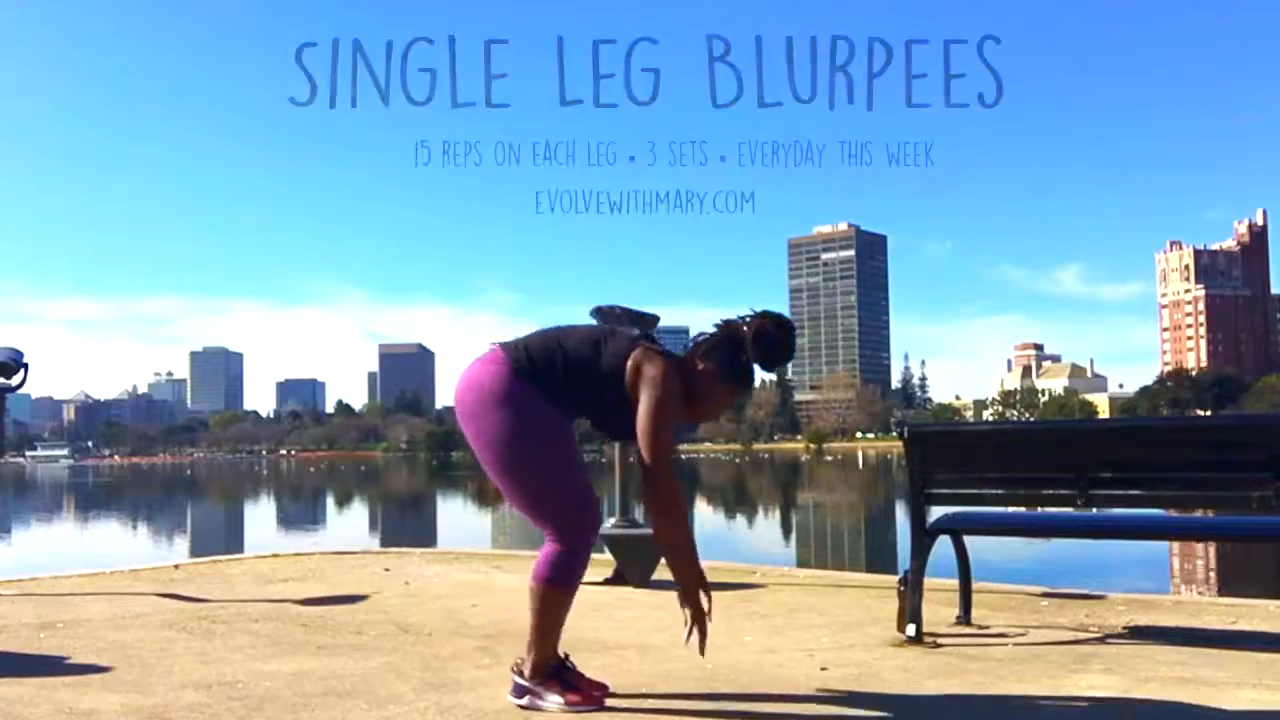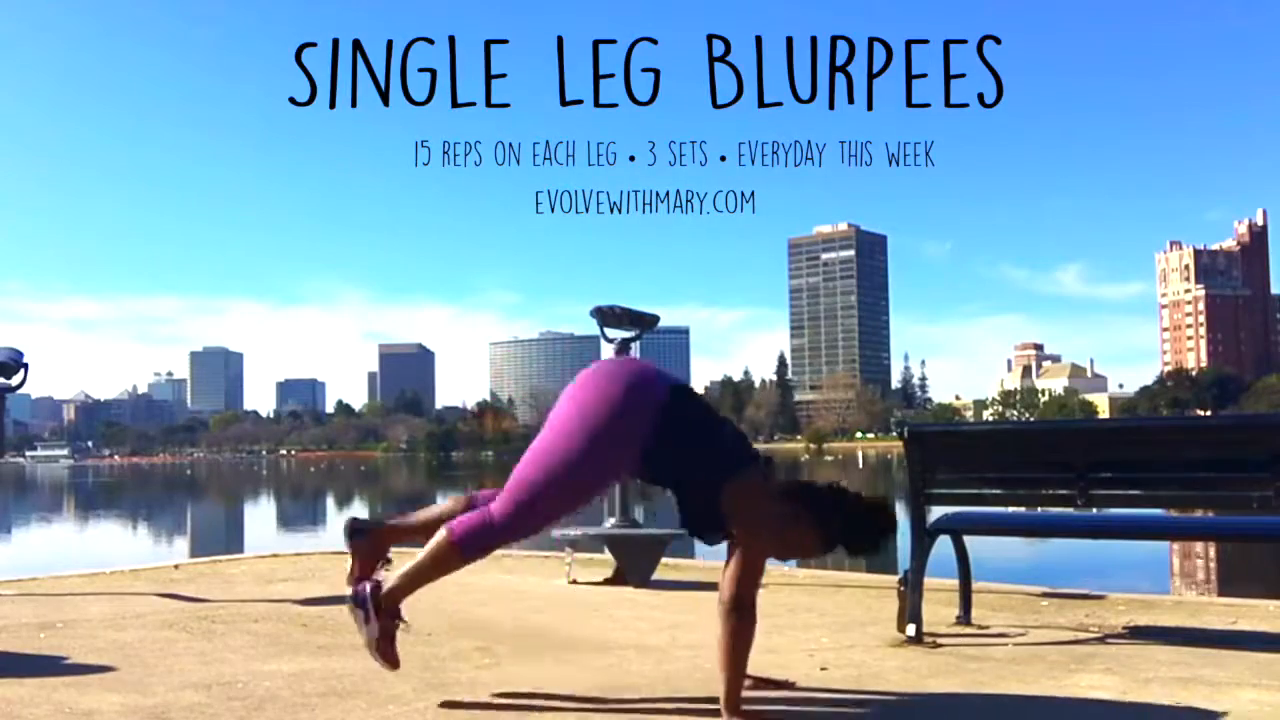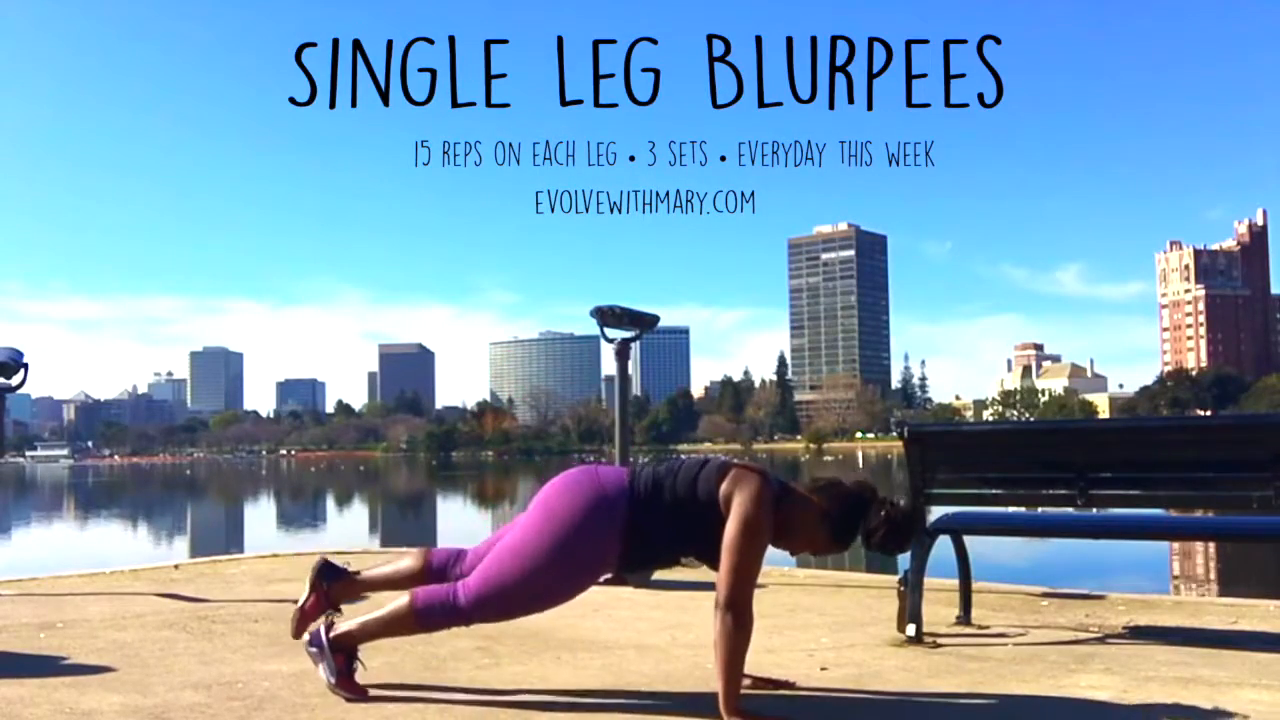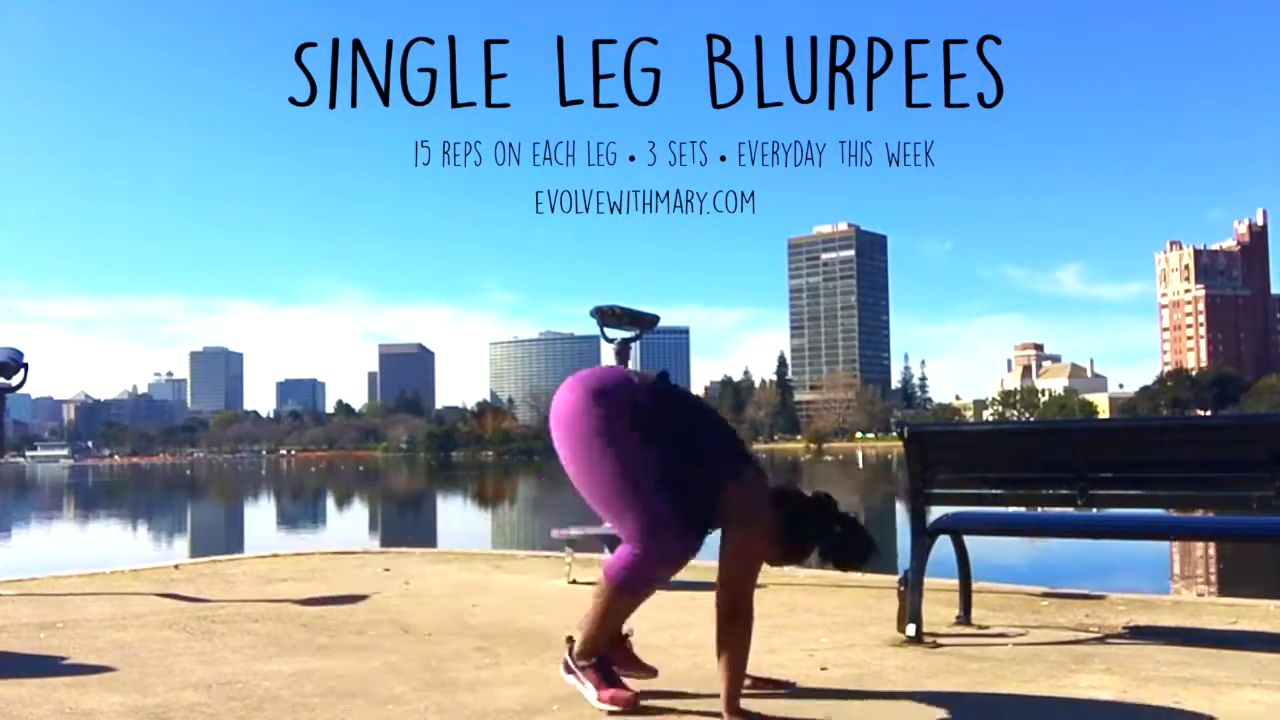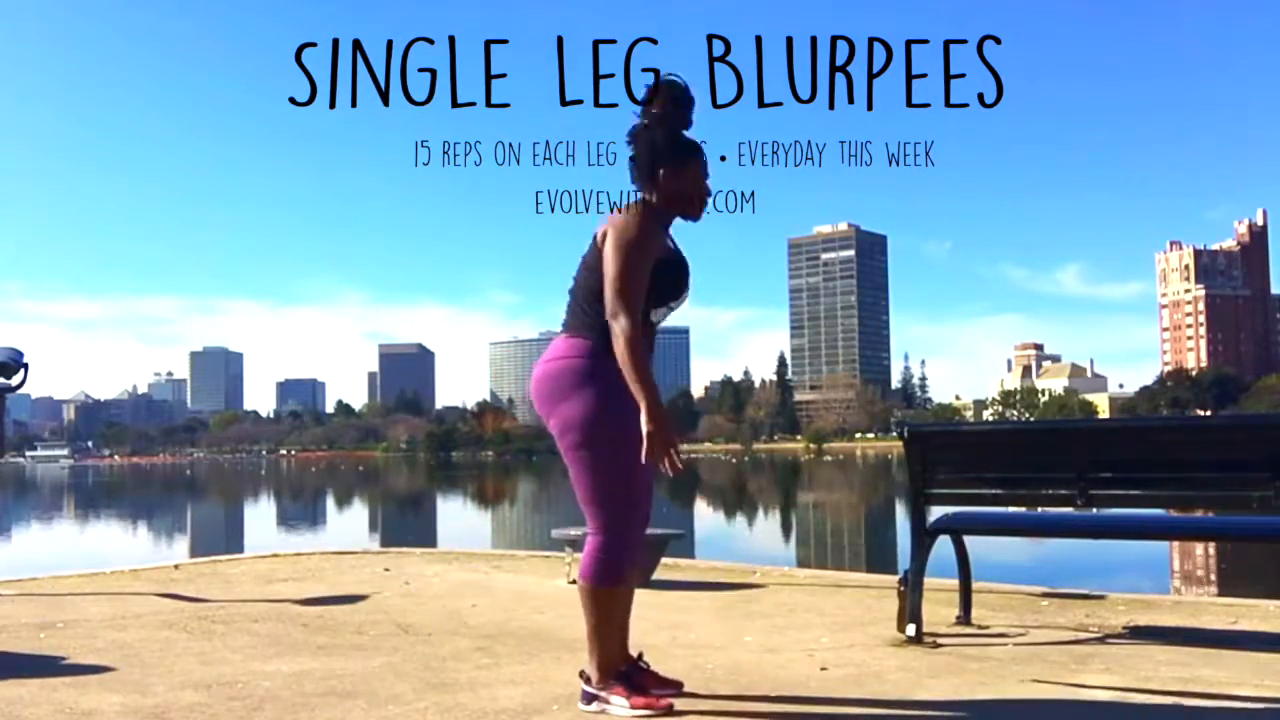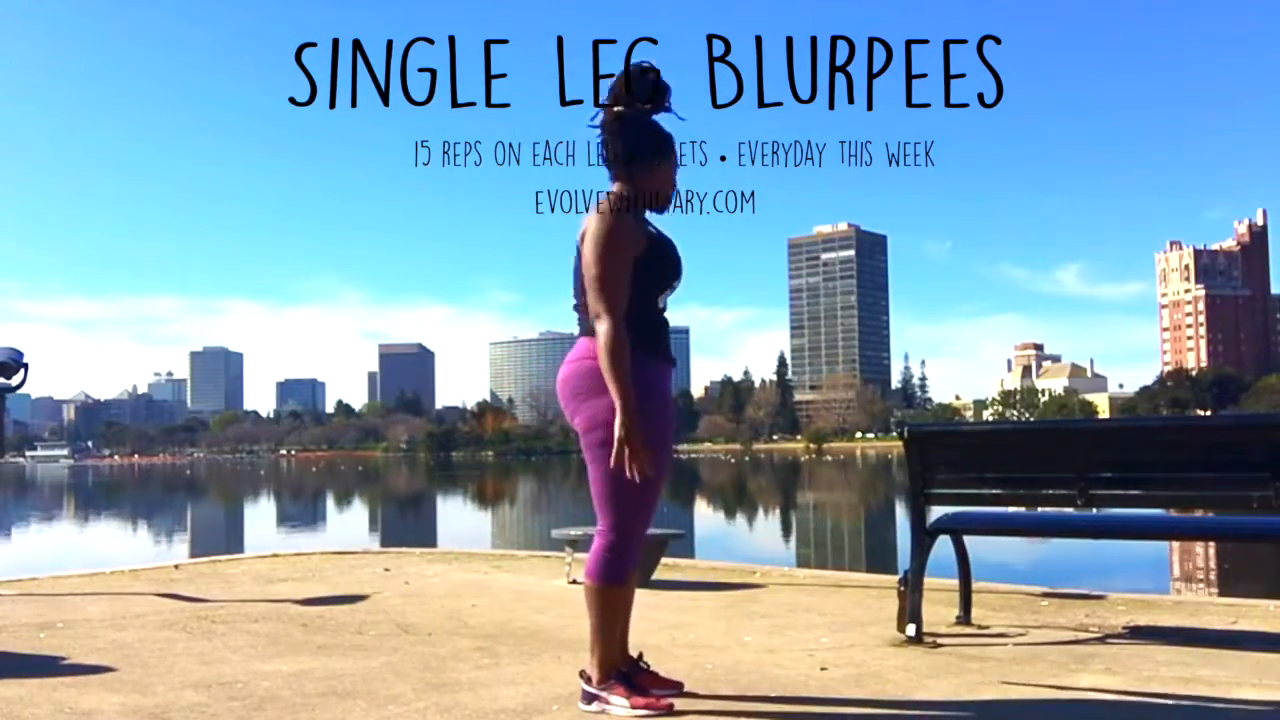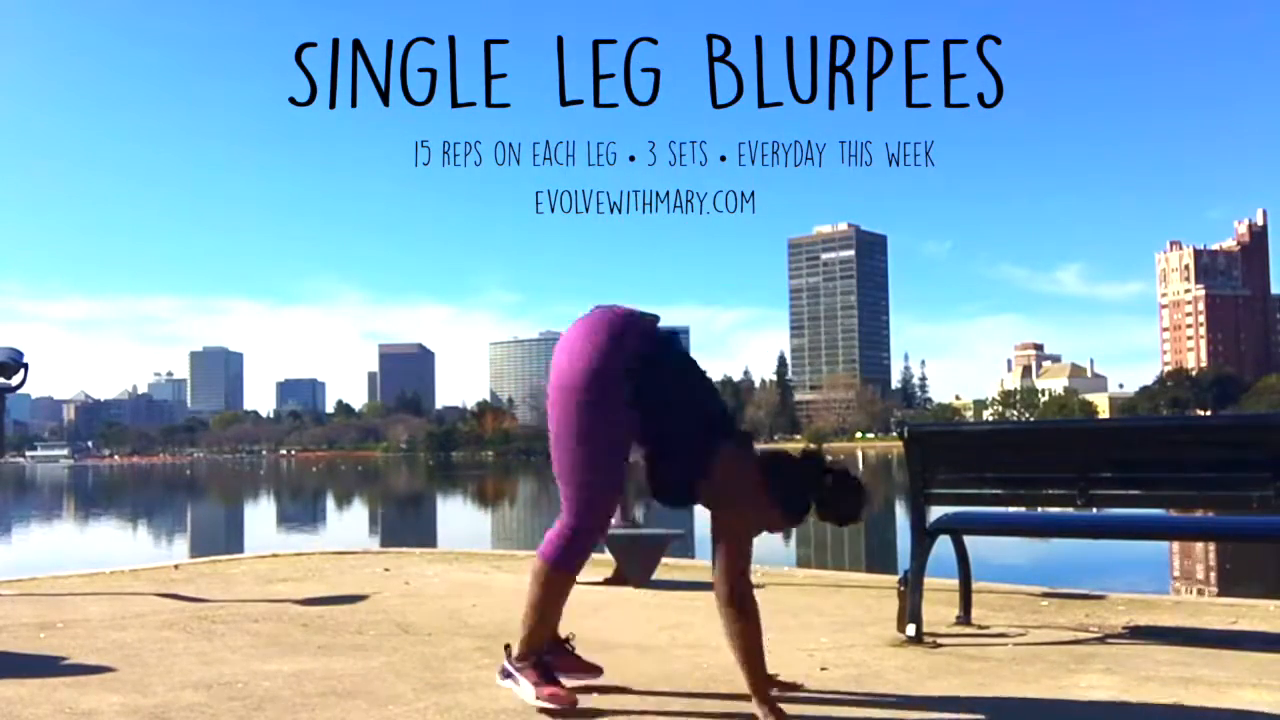
dt=0.7s
person 1, frame 1
left shoulder: (660, 380)
right shoulder: (663, 377)
left elbow: (660, 489)
right elbow: (659, 488)
left wrist: (689, 576)
right wrist: (691, 584)
left hip: (518, 396)
right hip: (498, 391)
left knee: (579, 525)
right knee: (576, 530)
left ankle: (546, 662)
right ankle: (533, 674)
person 1, frame 2
left shoulder: (757, 501)
right shoulder: (762, 509)
left elbow: (735, 597)
right elbow: (735, 605)
left wrist: (739, 673)
left hip: (629, 394)
right hip: (622, 404)
left knee: (506, 506)
right knee: (511, 514)
left ankle: (379, 533)
right ankle: (384, 595)
person 1, frame 3
left shoulder: (754, 497)
right shoulder: (760, 501)
left elbow: (729, 597)
right elbow: (732, 605)
left hip: (586, 497)
right hip: (588, 523)
left knee: (465, 567)
right knee: (470, 597)
left ankle: (339, 582)
right ankle: (338, 636)
person 1, frame 4
left shoulder: (744, 500)
right shoulder: (752, 508)
left elbow: (734, 595)
right elbow: (734, 601)
left wrist: (734, 669)
left knee: (671, 543)
right knee: (656, 543)
left ankle: (607, 642)
right ankle: (582, 656)
person 1, frame 5
left shoulder: (655, 235)
right shoulder: (635, 225)
right elbow: (622, 320)
left wrist: (649, 408)
right wrist: (651, 410)
left hip: (605, 380)
right hip: (586, 379)
left knee: (628, 528)
right knee: (615, 529)
left ankle: (619, 663)
person 1, frame 6
left shoulder: (628, 222)
right shoulder: (614, 219)
right elbow: (608, 321)
left wrist: (643, 410)
right wrist: (625, 412)
left hip: (632, 386)
right hip: (614, 382)
left knee: (628, 528)
right knee: (621, 529)
left ankle: (617, 664)
person 1, frame 7
left shoulder: (730, 477)
right shoulder: (741, 484)
left elbow: (731, 581)
right elbow: (733, 594)
left wrist: (756, 667)
left knee: (591, 518)
right knee: (584, 520)
left ankle: (547, 643)
right ankle: (526, 655)
